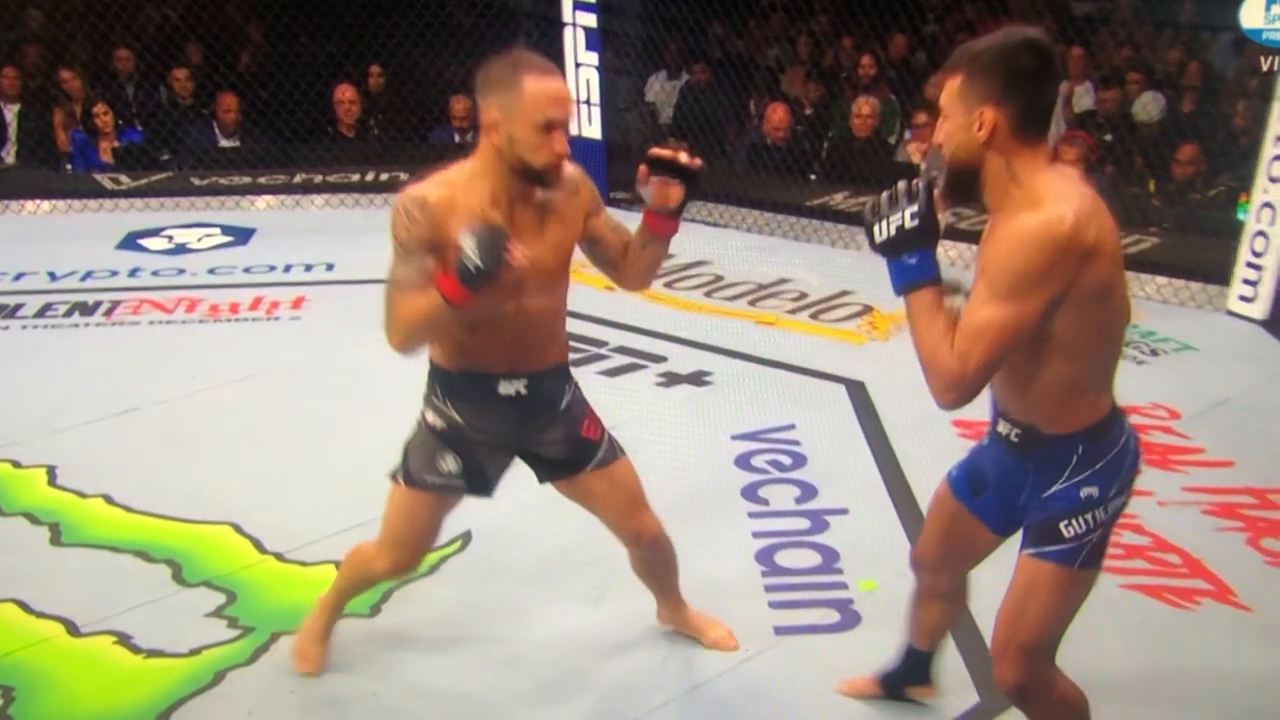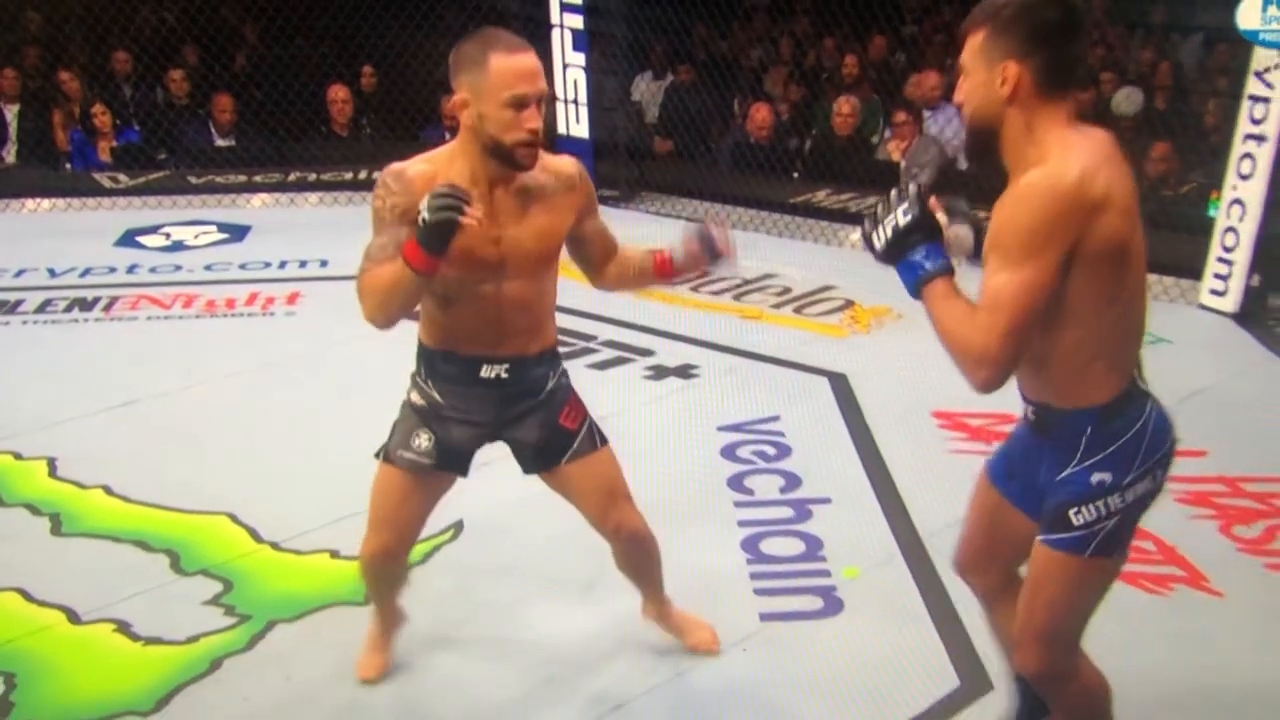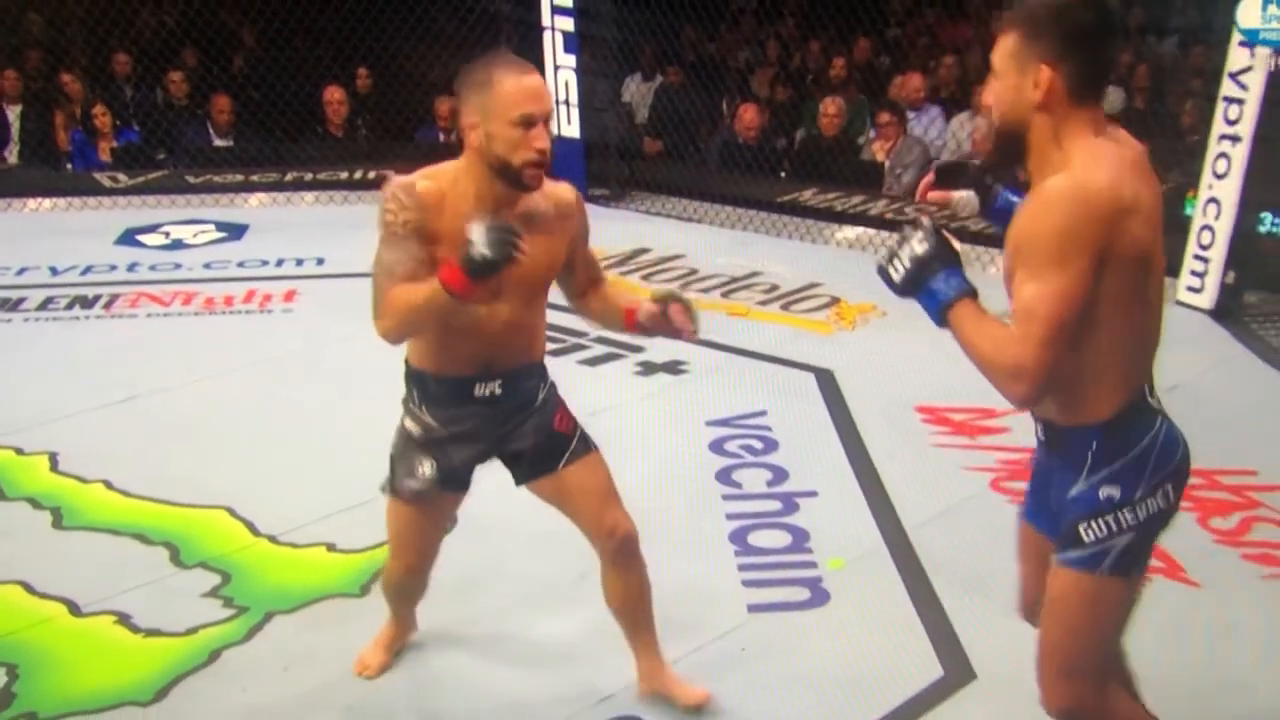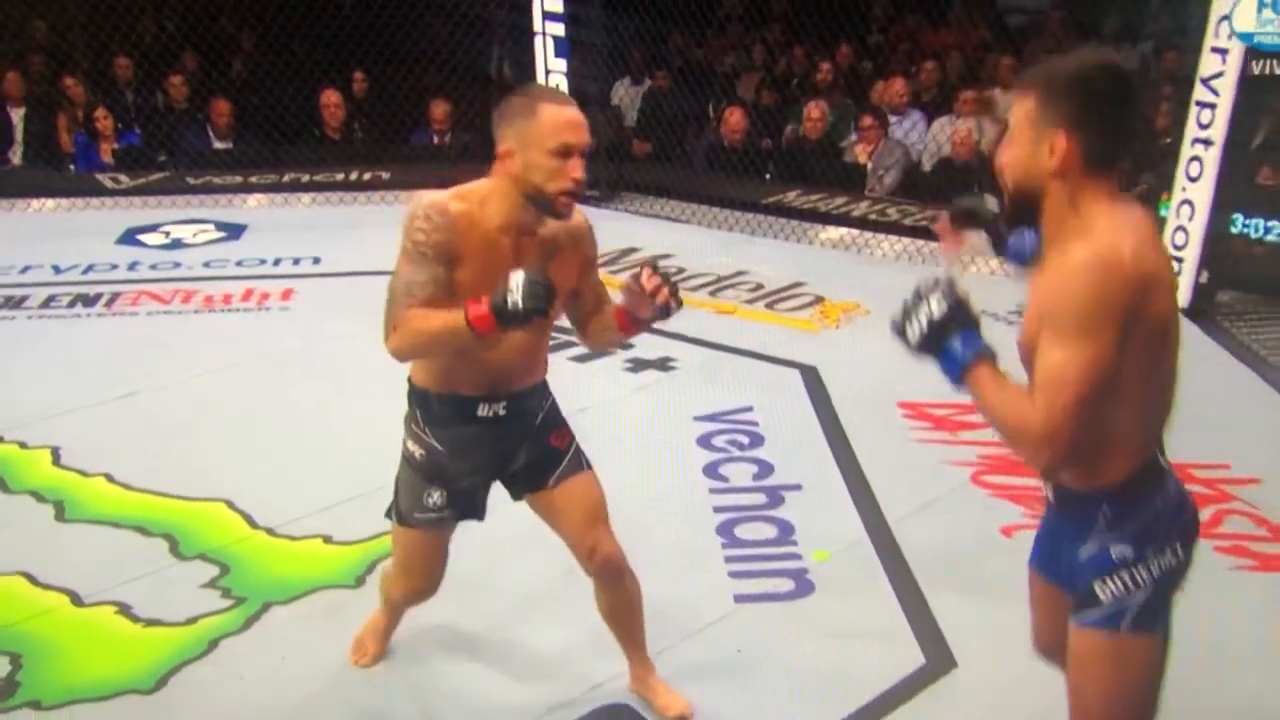
dt=0.3s
person 1, frame 1
left shoulder: (1047, 225)
right shoulder: (1042, 191)
left elbow: (953, 382)
left wrist: (911, 264)
left hip: (1078, 464)
right hip: (1017, 441)
right knee: (934, 564)
person 1, frame 2
left shoulder: (1050, 184)
right shoulder: (1085, 148)
left elbow: (985, 361)
left wrist: (921, 260)
right wrist: (980, 245)
left hip: (1100, 445)
right hip: (1053, 424)
left knee: (1043, 654)
right knee: (980, 563)
person 1, frame 3
left shoulder: (1074, 190)
right shoulder: (1114, 155)
left elbow: (1023, 375)
left wrist: (941, 286)
left hip: (1110, 464)
right hip: (1080, 445)
right knee: (1050, 614)
person 1, frame 4
left shoulder: (1096, 261)
right shoulder: (1115, 223)
left elbow: (1043, 440)
left wrist: (959, 348)
right wrist: (1012, 245)
left hip: (1121, 527)
right hip: (1084, 505)
right knee: (1061, 649)
person 2, frame 1
left shoulder: (571, 188)
right shoulder: (428, 206)
left elbow: (632, 269)
right elbow: (402, 335)
left wrist: (663, 210)
right wrist: (458, 278)
left hip: (552, 395)
right hip: (462, 402)
left knee: (644, 531)
right knee: (395, 555)
left ankle: (675, 609)
right ankle: (324, 613)
person 2, frame 2
left shoulder: (565, 180)
right shoulder: (409, 184)
left elbow: (607, 269)
right elbow: (377, 310)
left wrist: (680, 260)
right wrist: (424, 246)
left hip: (537, 381)
right hip: (446, 384)
left knee: (625, 527)
right knee: (383, 546)
left ankle: (660, 606)
right ankle: (384, 623)
person 2, frame 3
left shoulder: (560, 206)
right shoulder: (414, 199)
left elbow: (590, 294)
right elbow: (390, 322)
left wrist: (644, 316)
right wrist: (464, 273)
left hip: (527, 394)
right hip: (440, 404)
left knee: (617, 535)
right knee: (407, 564)
left ankle: (652, 669)
right ankle: (399, 627)
person 2, frame 4
left shoulder: (574, 231)
right shoulder: (441, 218)
left elbow: (593, 328)
right elbow: (402, 338)
left wrist: (633, 311)
right wrist: (490, 313)
left hip: (530, 413)
right hip: (444, 423)
left knee: (604, 555)
right knee: (415, 582)
right ankle: (385, 615)
